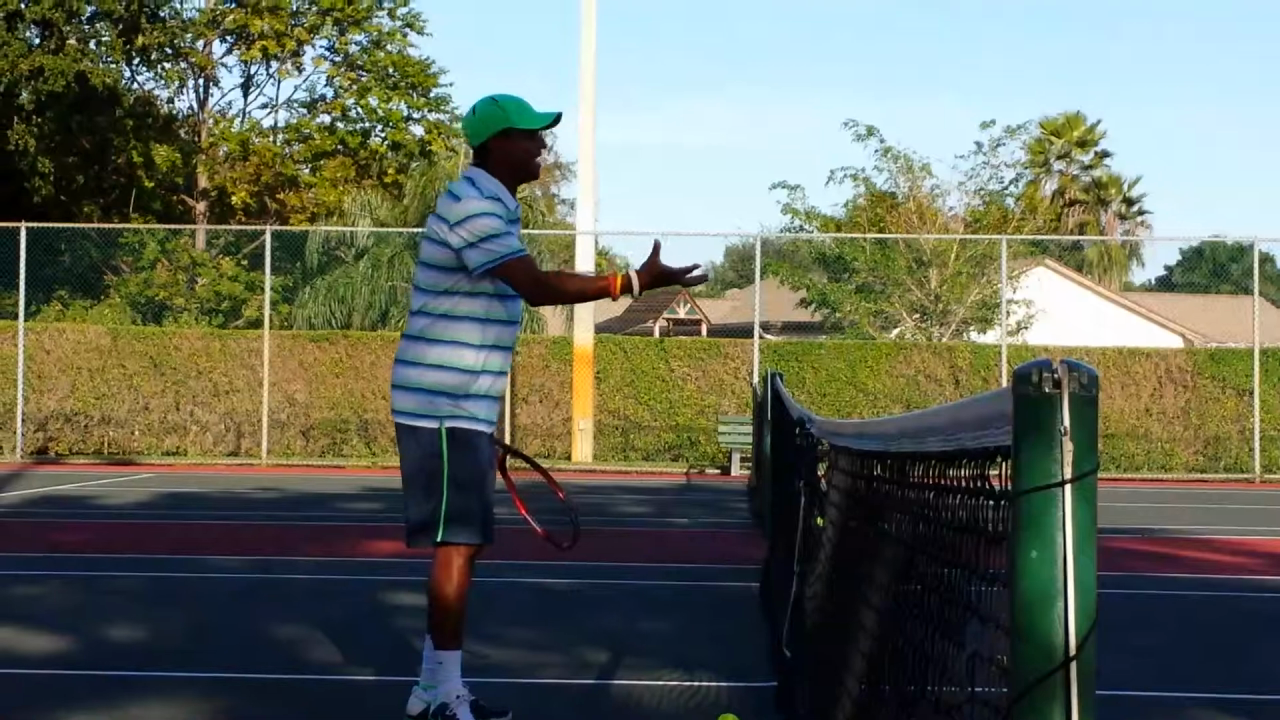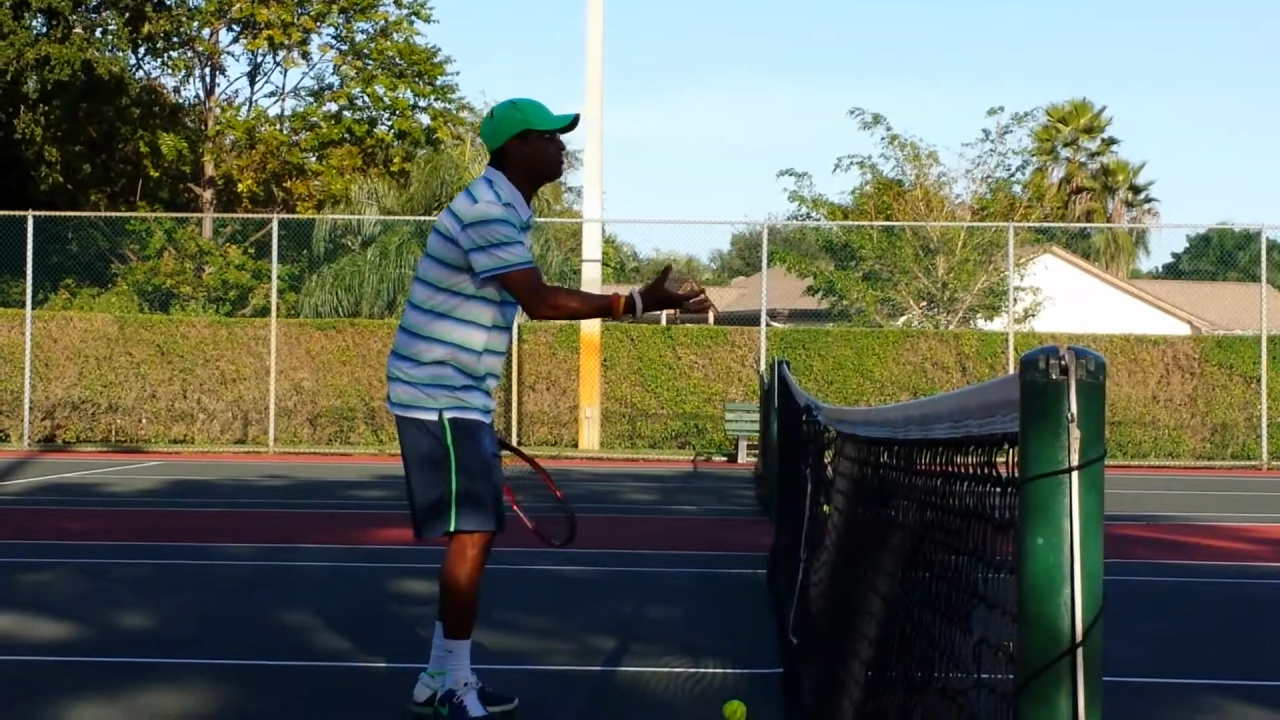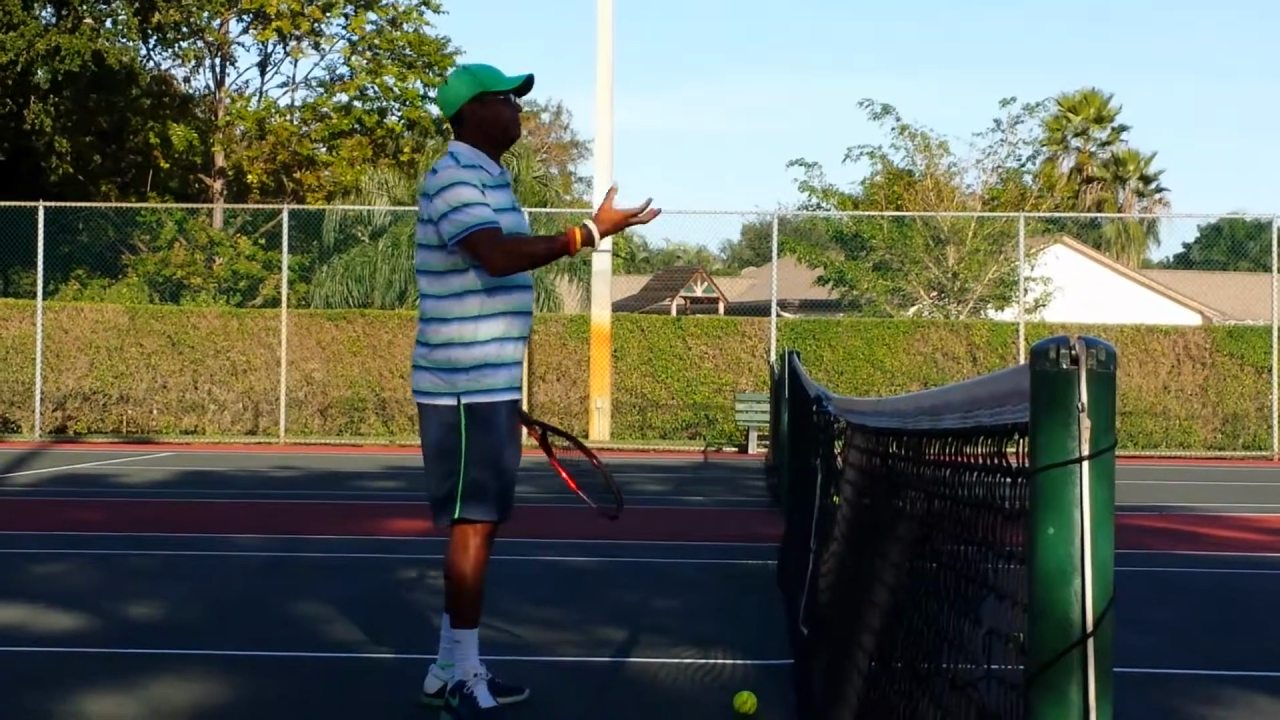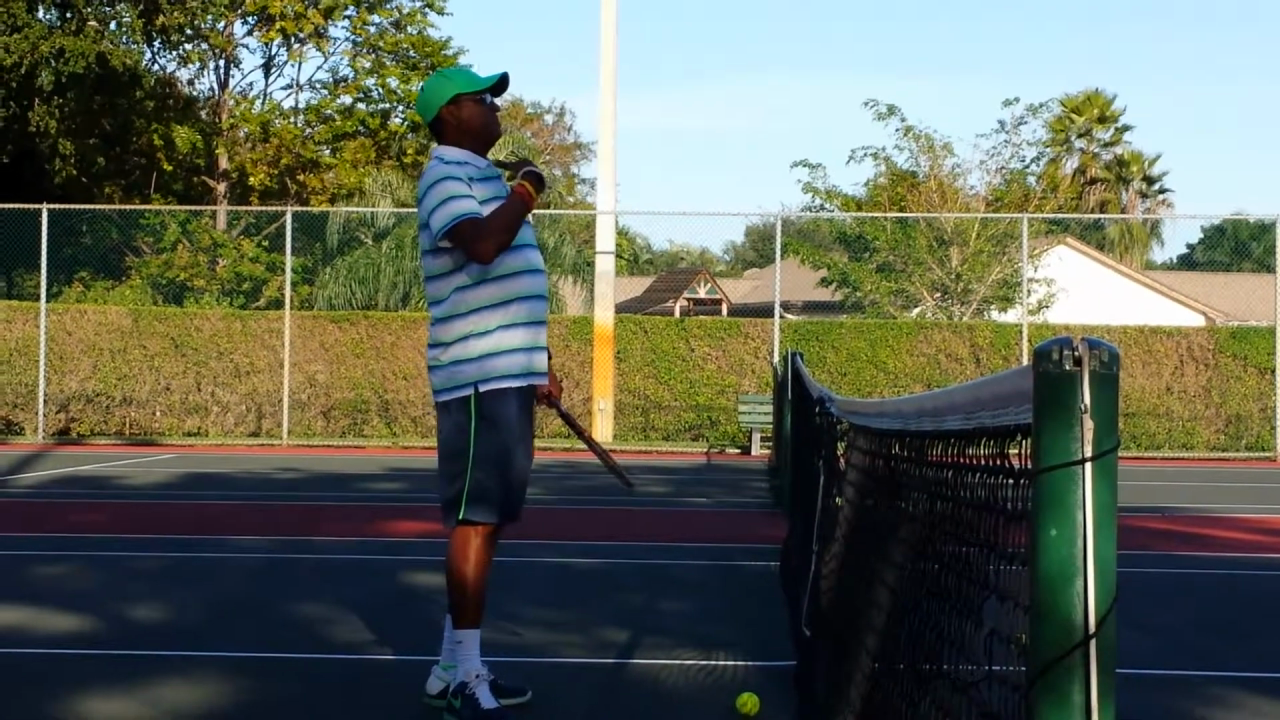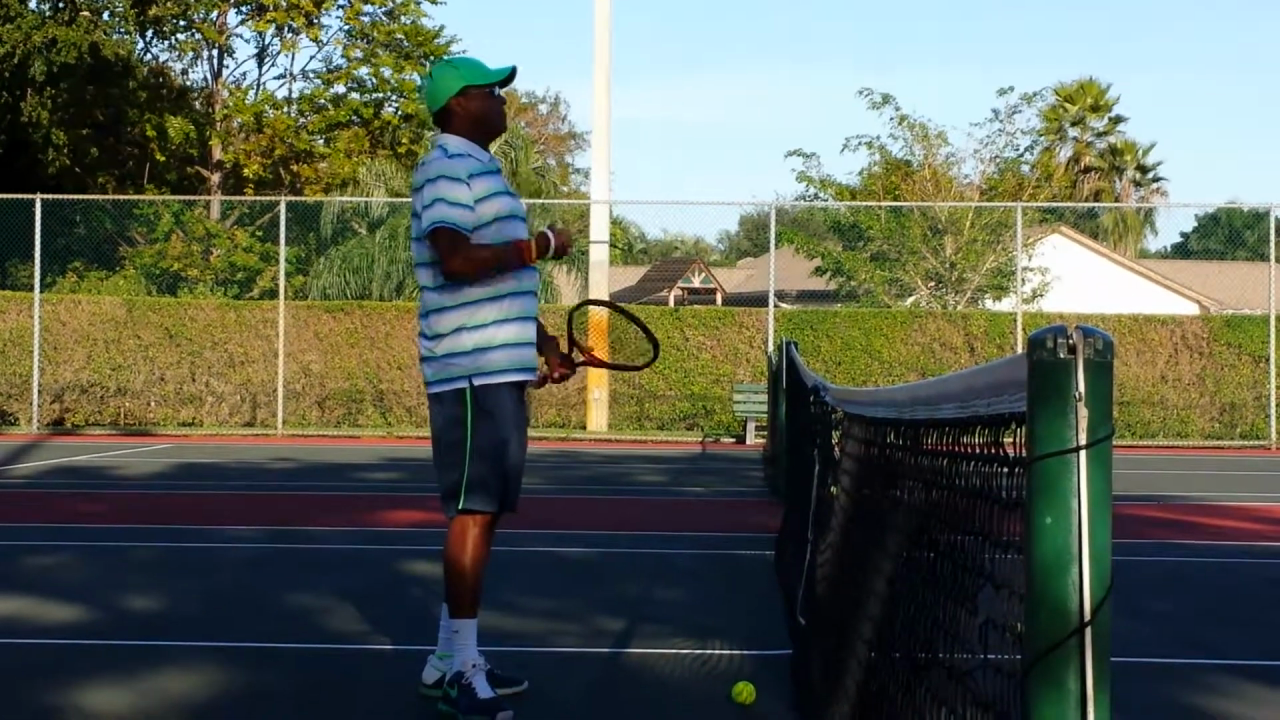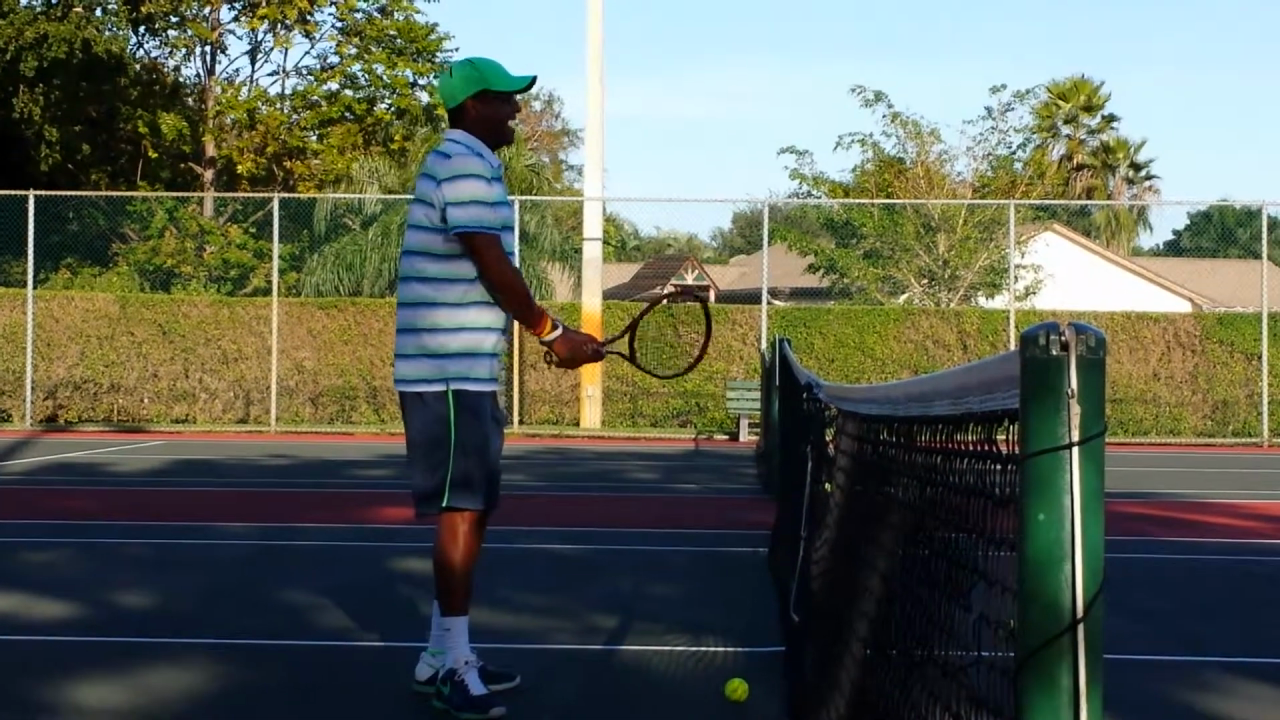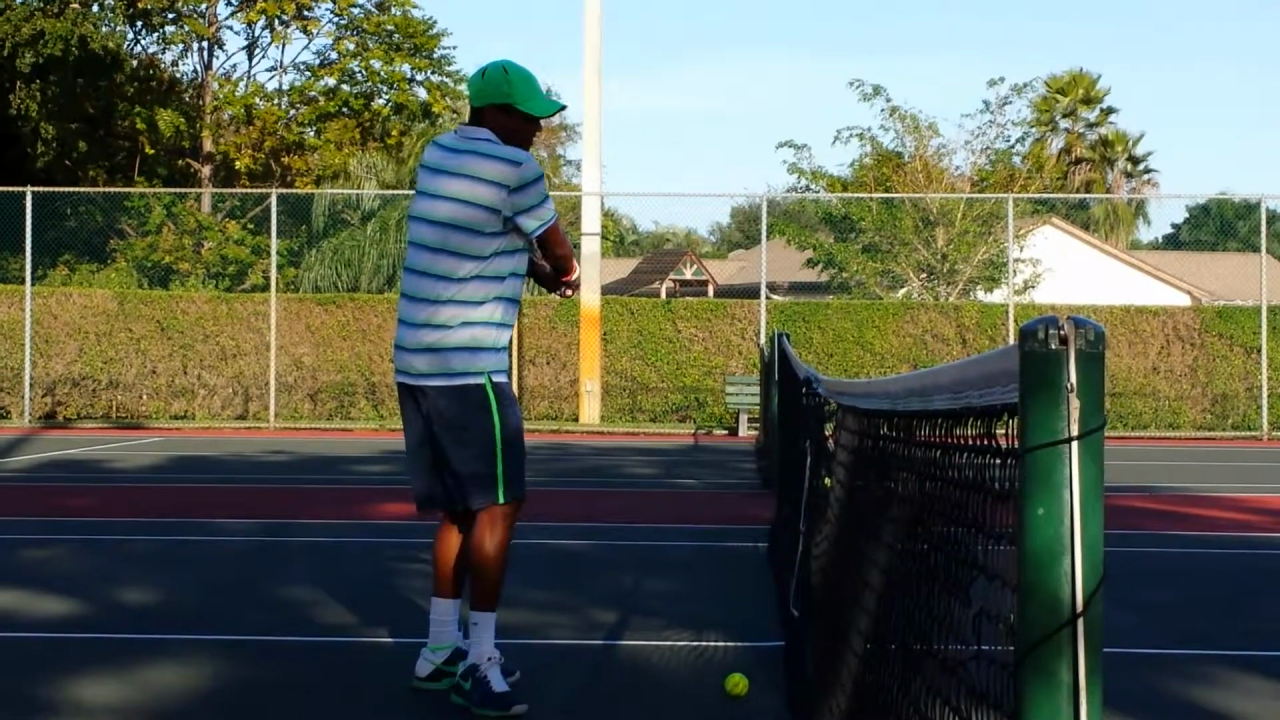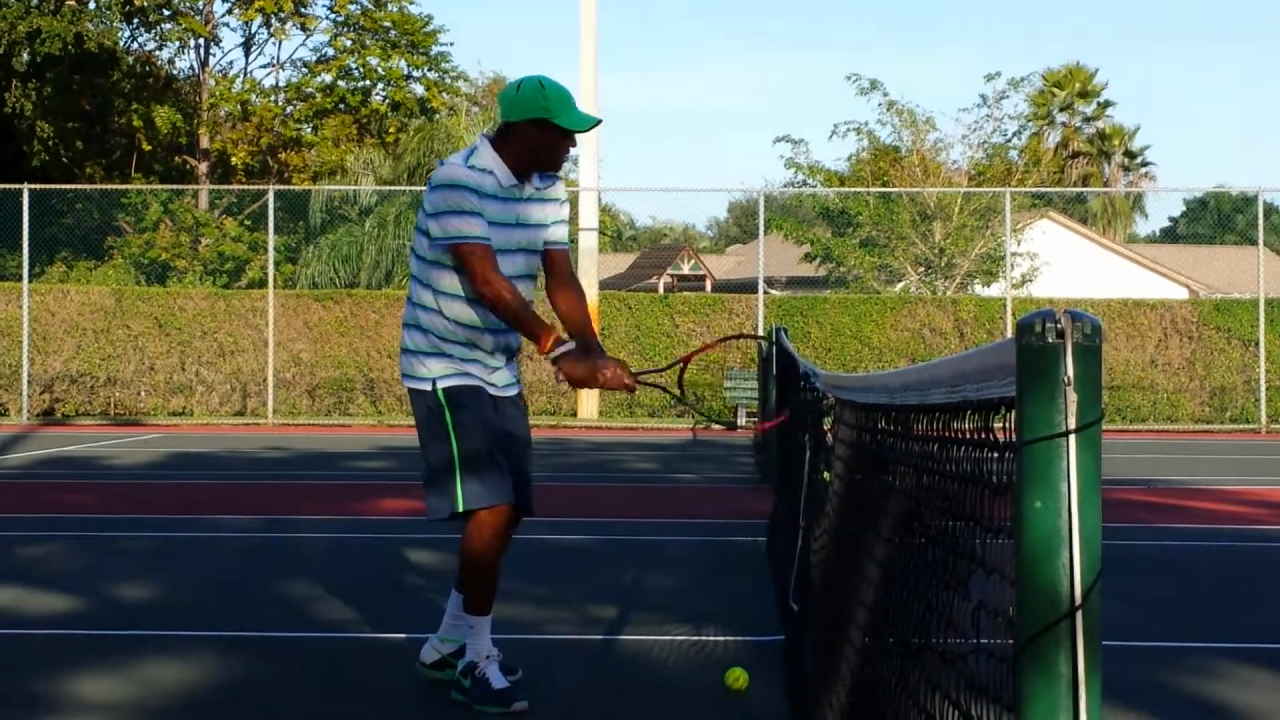
dt=0.5s
person 1, frame 1
left shoulder: (490, 204)
right shoulder: (471, 203)
right elbow: (536, 286)
right wrist: (634, 281)
left hip: (460, 406)
right hip: (443, 407)
left knee: (463, 542)
right knee: (458, 542)
person 1, frame 2
left shoulder: (506, 208)
right shoulder: (485, 207)
right elbow: (537, 300)
right wrist: (637, 303)
left hip: (459, 396)
right hip: (440, 398)
left knee: (475, 532)
right knee: (472, 532)
person 1, frame 3
left shoulder: (489, 178)
right shoulder: (453, 175)
right elbow: (498, 257)
right wrist: (594, 230)
left hip: (487, 383)
right hip: (463, 384)
left knee: (483, 519)
right knee: (475, 520)
left ankle: (455, 667)
person 1, frame 4
left shoulder: (485, 175)
right shoulder: (446, 175)
right elbow: (482, 246)
left wrist: (539, 364)
right wrist: (529, 188)
left hip: (507, 375)
right hip: (478, 378)
left knee: (487, 519)
right knee: (476, 519)
left ankle: (457, 666)
person 1, frame 5
left shoulder: (480, 166)
right shoulder: (445, 165)
right elbow: (456, 260)
left wrist: (542, 340)
right wrist: (536, 248)
left hip: (498, 366)
right hip: (471, 369)
left knee: (483, 509)
right knee: (473, 509)
left ankle: (452, 657)
right ankle: (457, 667)
person 1, frame 6
left shoulder: (470, 165)
right shoulder: (461, 163)
left elbow: (491, 279)
right elbow: (495, 271)
left wrist: (551, 329)
right wrist: (552, 334)
left hip: (463, 370)
right hip: (447, 372)
left knee: (470, 509)
right knee: (463, 509)
left ankle: (443, 655)
right ankle: (453, 666)
person 1, frame 7
left shoulder: (438, 153)
right shoulder: (514, 166)
right elbow: (556, 248)
left wrist: (535, 269)
right wrist: (565, 274)
left hip: (420, 361)
right hip: (466, 365)
left knee: (460, 506)
right knee: (497, 504)
left ankle: (441, 649)
right ankle: (480, 660)
person 1, frame 8
left shoulder: (545, 190)
right shoulder: (459, 177)
left elbow: (559, 277)
right elbow: (481, 280)
left wrist: (594, 349)
right wrist: (559, 350)
left hip: (497, 374)
right hip: (446, 369)
left knee: (508, 509)
right knee: (491, 508)
left ankle: (449, 642)
right ankle: (475, 660)
